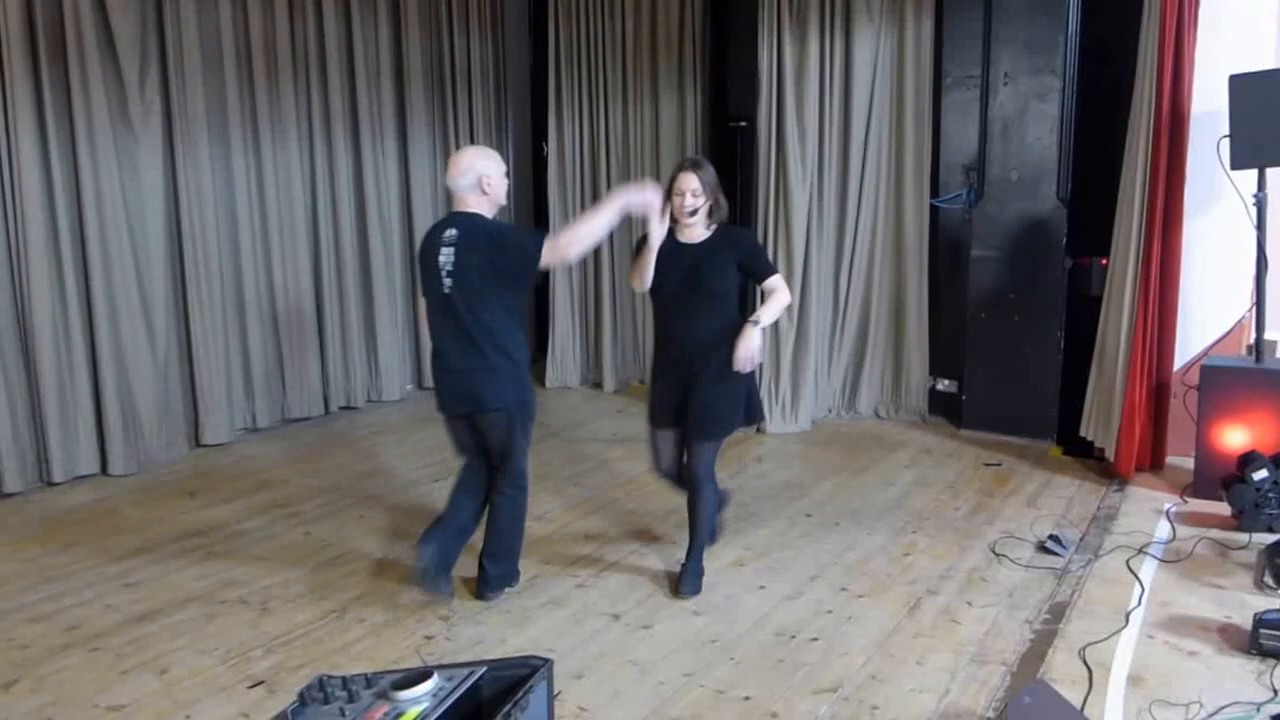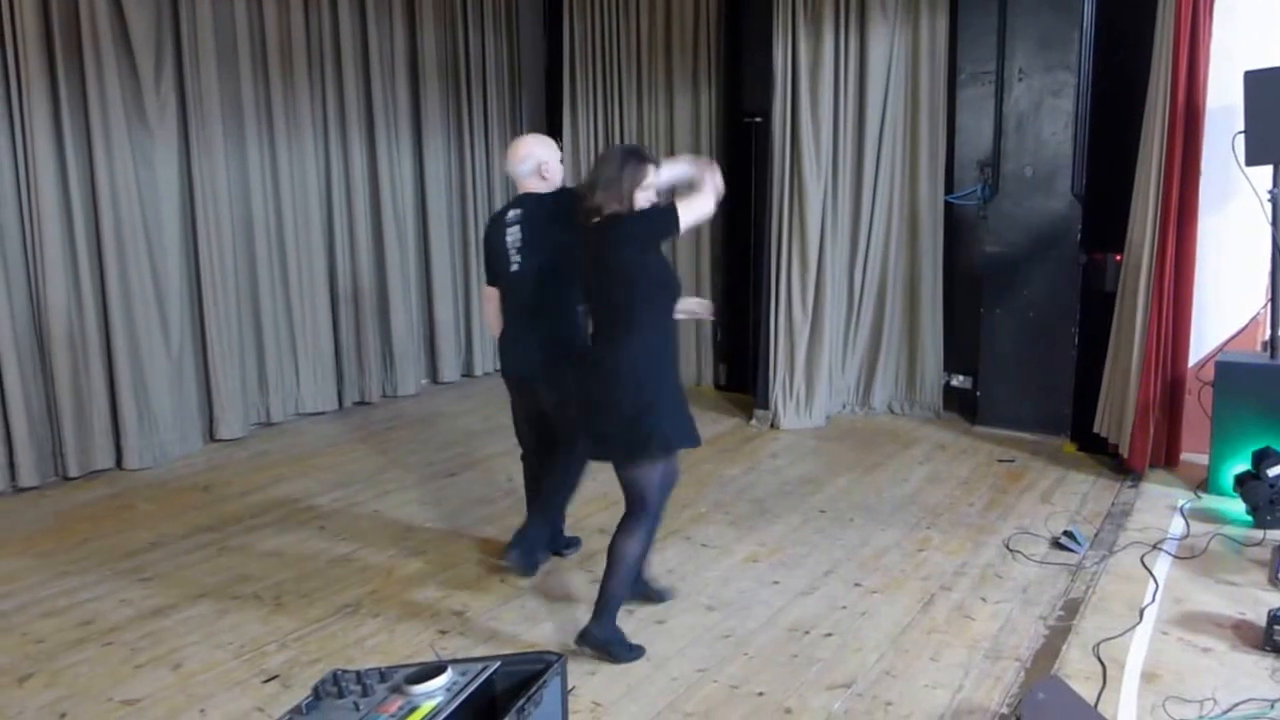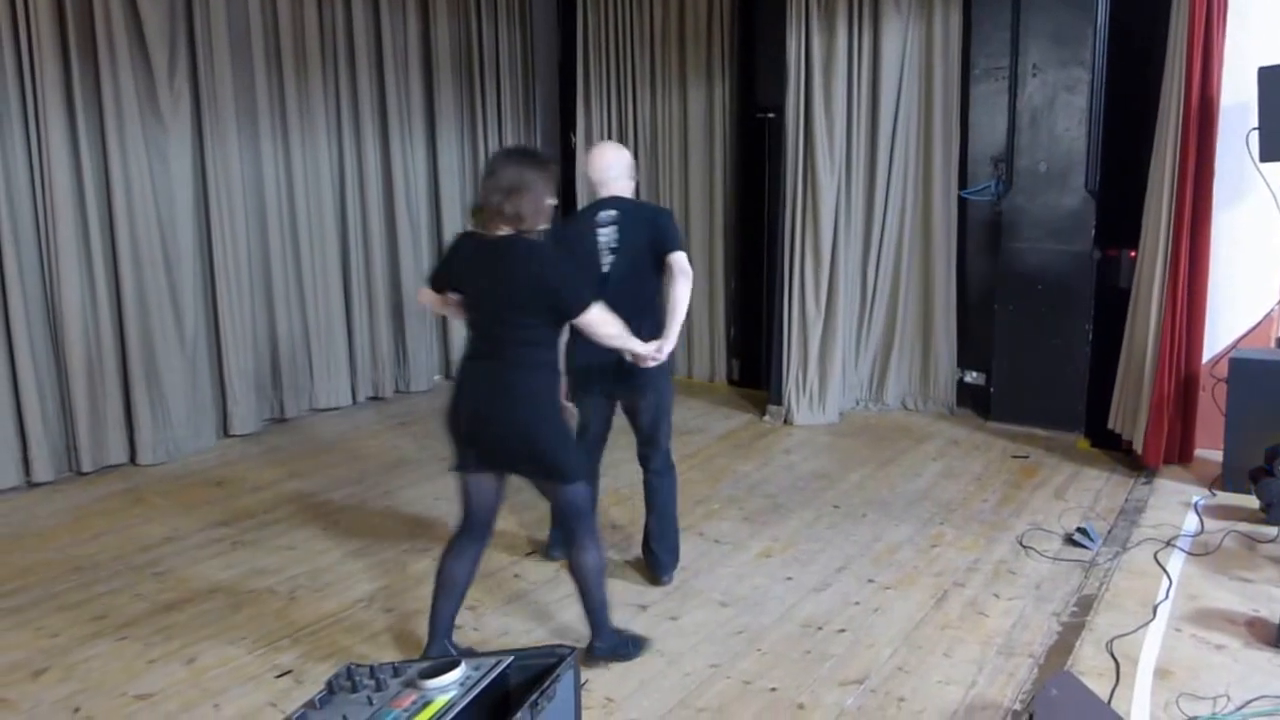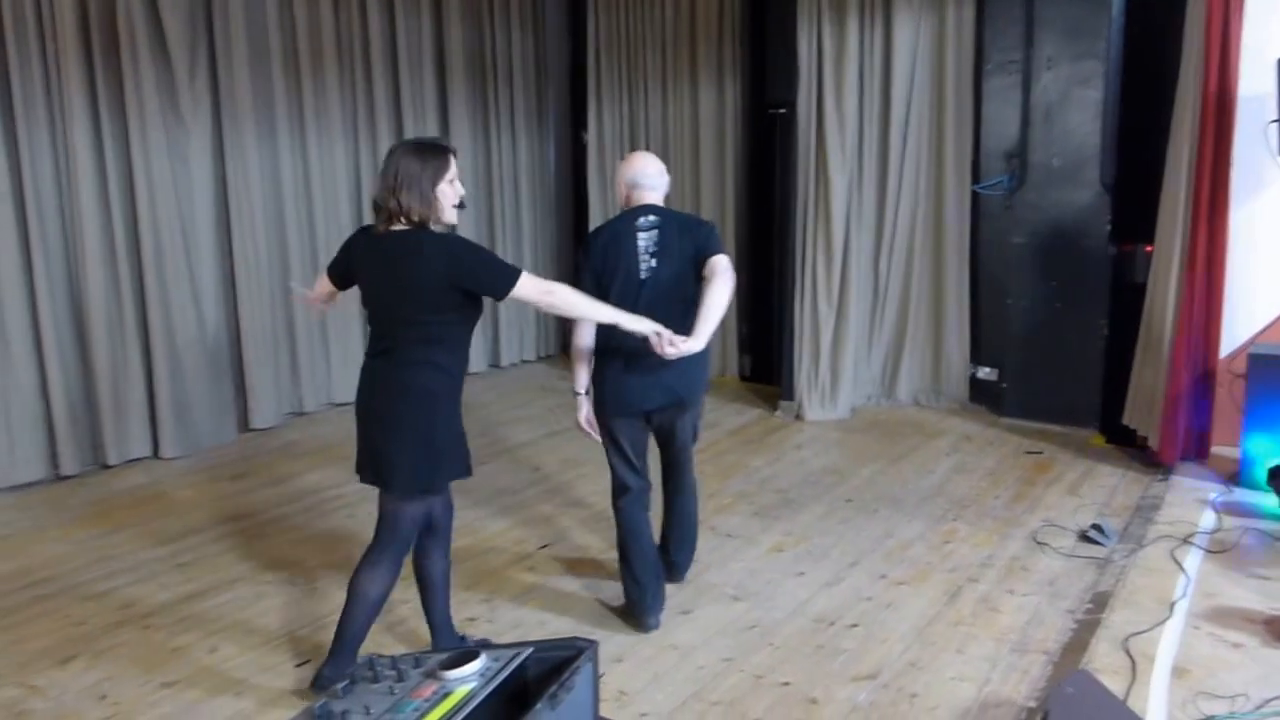
dt=0.5s
person 1, frame 1
left shoulder: (736, 242)
right shoulder: (654, 245)
left elbow: (780, 292)
right elbow: (641, 284)
left wrist: (754, 325)
right wrist: (654, 234)
left hip: (718, 373)
right hip: (671, 369)
left knee: (699, 467)
right knee: (667, 465)
left ankle: (695, 561)
right ankle: (712, 499)
person 1, frame 2
left shoulder: (607, 240)
right shoulder: (627, 230)
right elbow: (708, 195)
left wrist: (674, 306)
right wrist: (700, 169)
left hip: (641, 381)
right hip: (630, 385)
left knee: (662, 481)
right knee: (646, 504)
left ankle: (634, 577)
right ankle: (601, 625)
person 1, frame 3
left shoulder: (465, 250)
right shoulder: (540, 261)
left elbow: (436, 299)
right elbow: (598, 324)
right wrist: (638, 346)
left hip: (474, 400)
right hip: (524, 406)
left knee: (474, 524)
right knee: (579, 514)
left ankle: (437, 644)
right ankle: (602, 635)
person 1, frame 4
left shoulder: (366, 243)
right shoulder: (450, 254)
left elbow: (321, 291)
right elbow: (544, 293)
right wrist: (629, 319)
left hip: (382, 398)
right hip: (420, 407)
left knee: (436, 517)
right knee: (395, 537)
left ankle: (444, 639)
right ankle: (338, 664)
person 2, frame 1
left shoulder: (433, 239)
right shoulder: (496, 240)
right elbow: (564, 249)
right wrist: (619, 201)
left hip: (451, 384)
right hip: (501, 386)
left knee: (478, 467)
right knee: (510, 476)
left ankle: (437, 547)
right ankle: (496, 575)
person 2, frame 2
left shoulder: (499, 224)
right shoulder: (559, 208)
left elbow: (493, 300)
left hip: (520, 358)
right hip: (562, 358)
left knee: (538, 451)
right knee: (572, 449)
left ankle: (548, 538)
right ankle: (530, 543)
person 2, frame 3
left shoulder: (568, 231)
right shoulder: (657, 219)
right elbow: (681, 274)
left wrist: (565, 370)
right wrist: (669, 339)
left hip: (589, 365)
right hip: (647, 367)
left knee: (586, 450)
right knee: (656, 461)
left ankle: (564, 538)
right ankle: (661, 561)
person 2, frame 4
left shoulder: (601, 240)
right shoulder: (697, 230)
left elbow: (585, 324)
right elbow: (722, 277)
left wrist: (582, 393)
right wrist: (696, 339)
left hip: (619, 387)
right hip: (681, 381)
left knee: (630, 491)
right knee: (679, 476)
left ankle: (645, 601)
right ankle: (676, 562)
